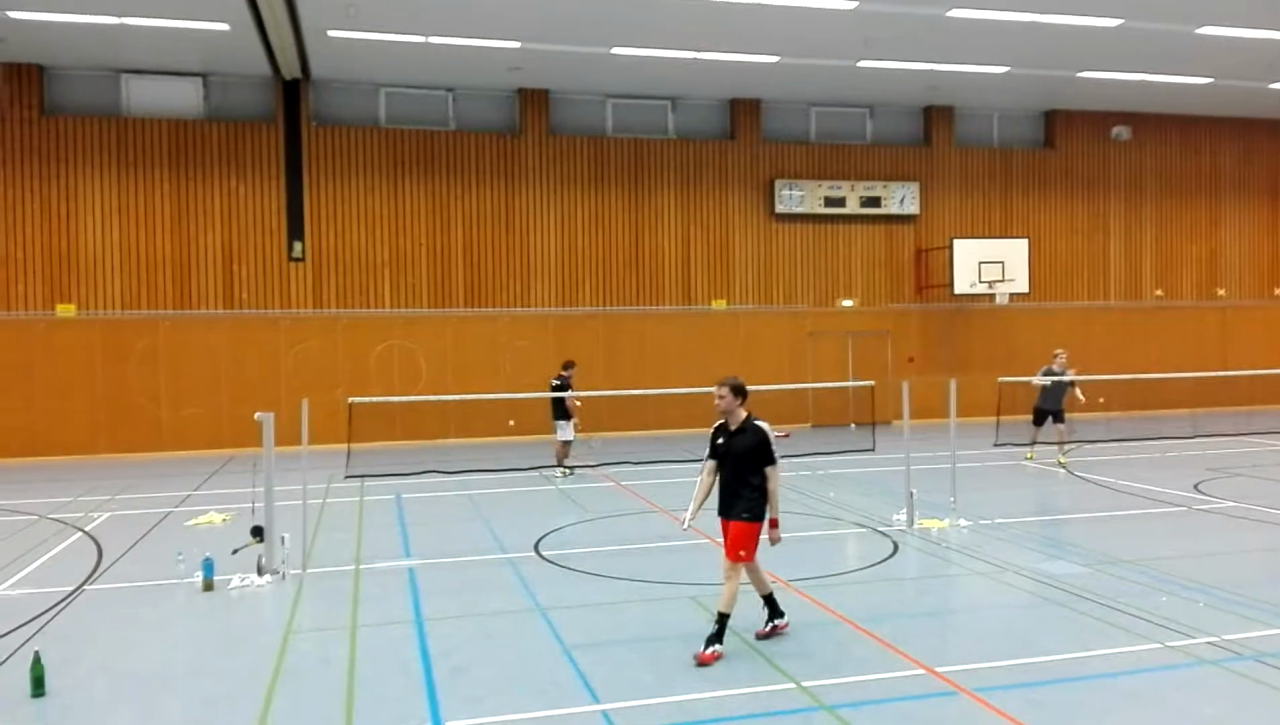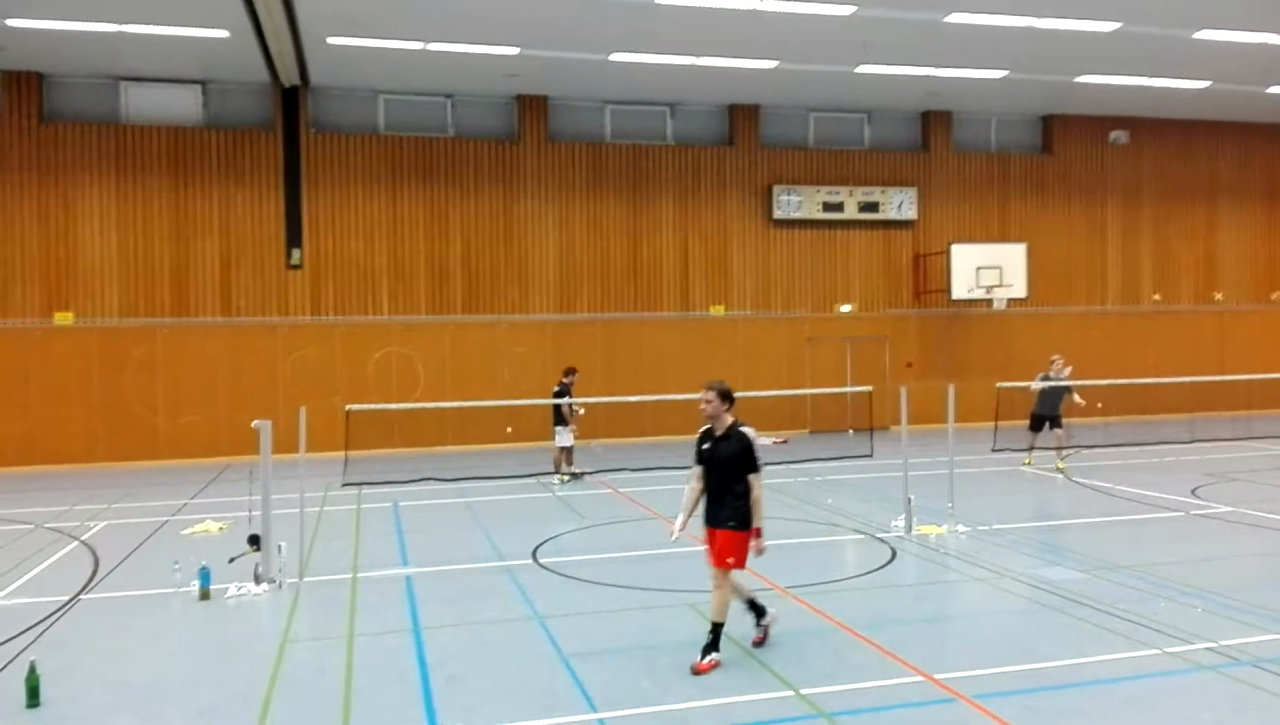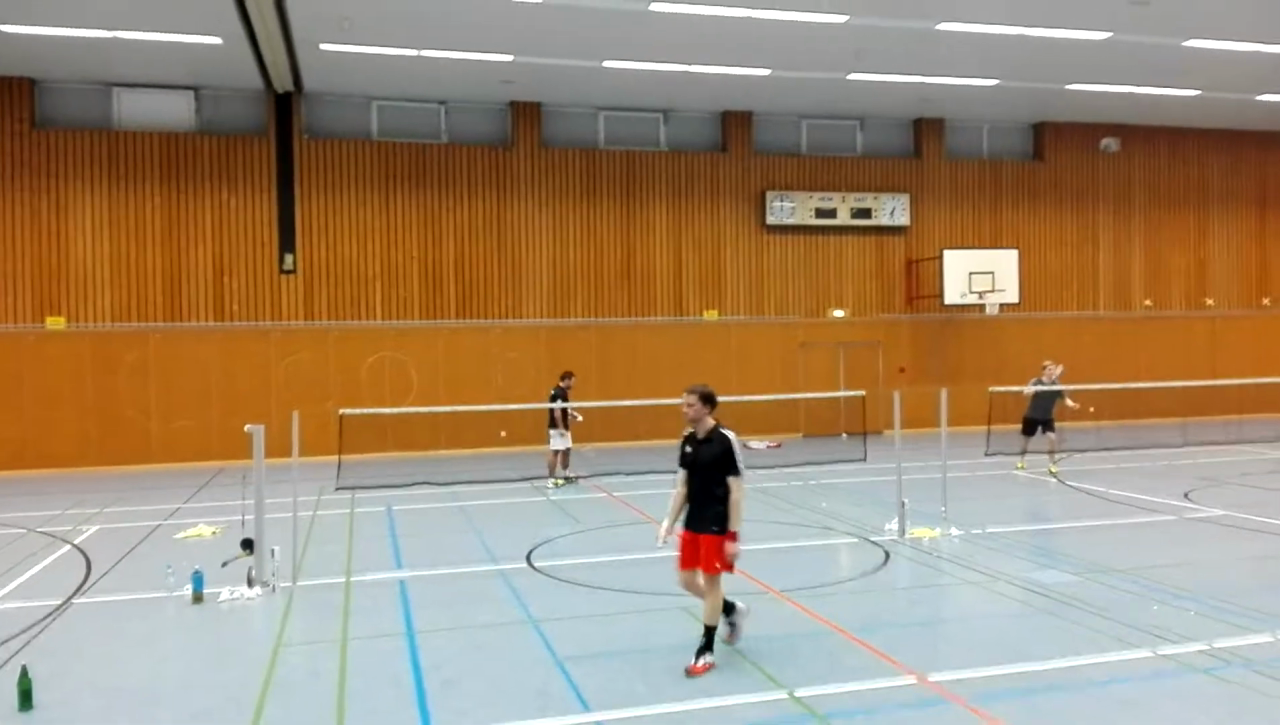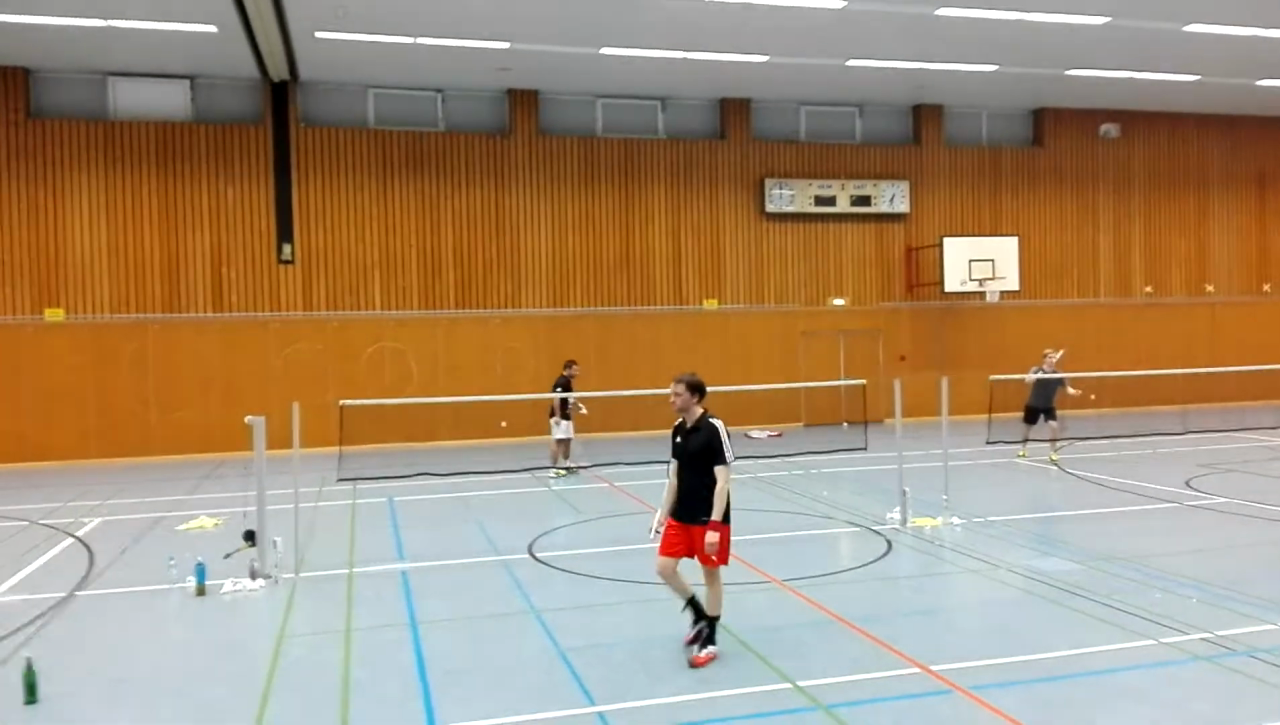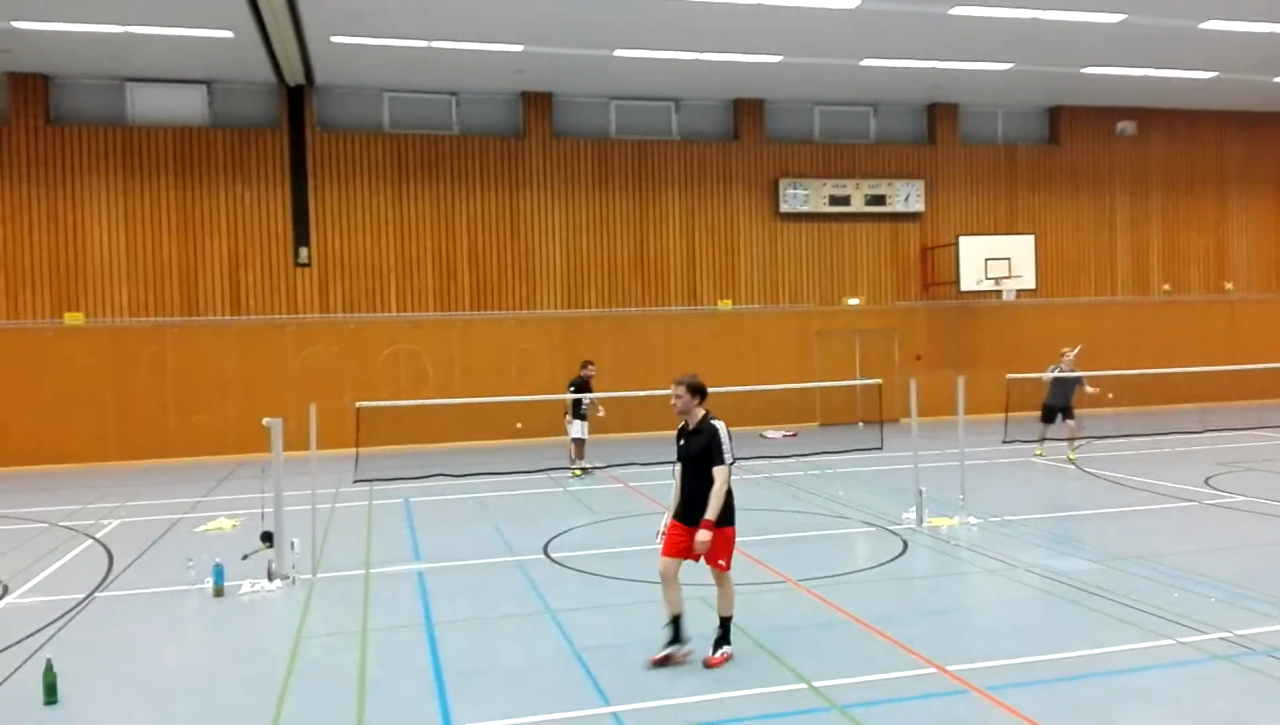
dt=0.1s
person 1, frame 1
left shoulder: (760, 431)
right shoulder: (718, 431)
left elbow: (773, 480)
right elbow: (709, 473)
left wrist: (773, 522)
right wrist: (693, 509)
left hip: (749, 512)
right hip: (726, 510)
left knee: (730, 571)
right knee: (749, 566)
left ankle: (716, 640)
right ankle: (777, 616)
person 1, frame 2
left shoulder: (744, 438)
right shoulder: (703, 436)
left elbow: (756, 489)
right elbow: (696, 481)
left wrist: (757, 532)
right wrist: (683, 516)
left hip: (735, 522)
right hip: (711, 519)
left knee: (720, 580)
right knee: (723, 579)
left ankle: (713, 647)
right ankle: (762, 615)
person 1, frame 3
left shoulder: (725, 440)
right shoulder: (688, 440)
left elbow: (736, 491)
left wrist: (733, 536)
right wrist: (669, 521)
left hip: (717, 526)
right hip: (692, 524)
left knee: (711, 584)
right knee: (687, 580)
left ankle: (706, 650)
right ankle: (732, 611)
person 1, frame 4
left shoulder: (714, 428)
right shoulder: (678, 430)
left elbow: (723, 481)
left wrist: (714, 526)
right wrist: (663, 512)
left hip: (710, 518)
right hip: (681, 515)
left knee: (711, 576)
right knee: (665, 569)
left ankle: (709, 640)
right ankle: (700, 615)
person 1, frame 5
left shoulder: (716, 430)
right shoulder: (682, 432)
left elbow: (721, 481)
left wrist: (708, 526)
right wrist: (670, 515)
left hip: (716, 520)
right hip: (684, 517)
left knee: (721, 578)
right knee: (666, 571)
left ankle: (723, 641)
right ankle: (677, 641)
